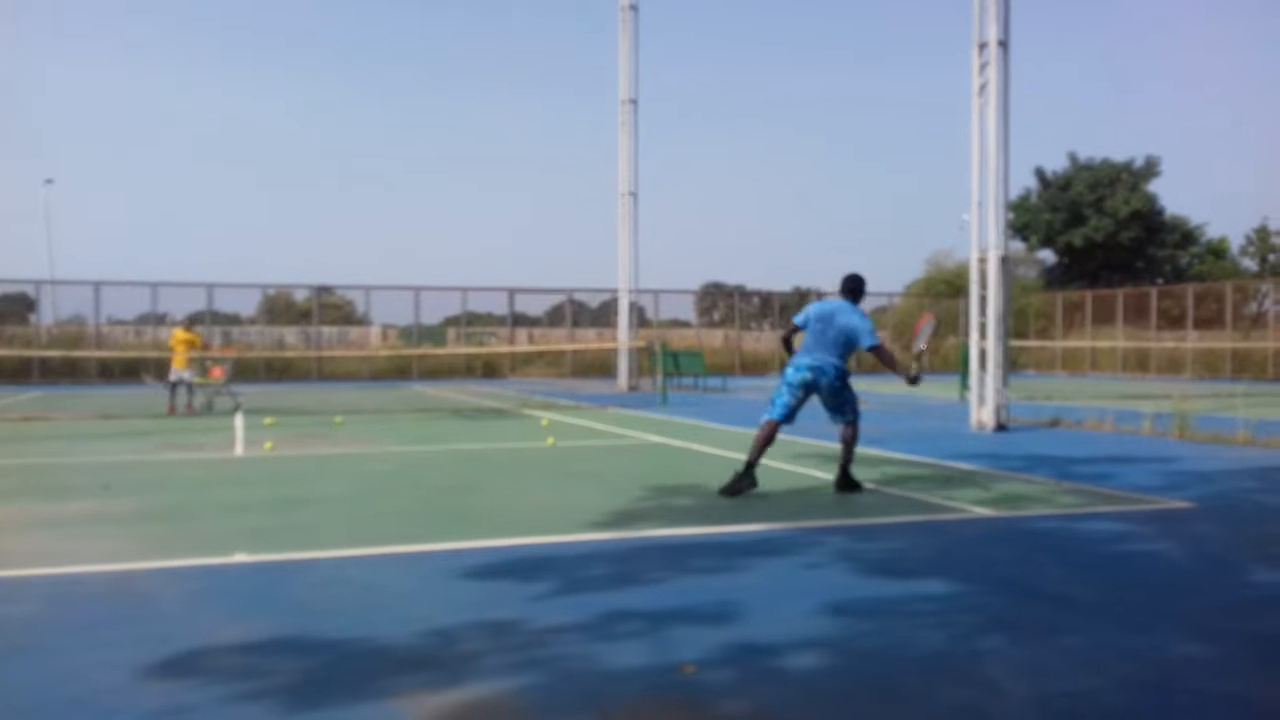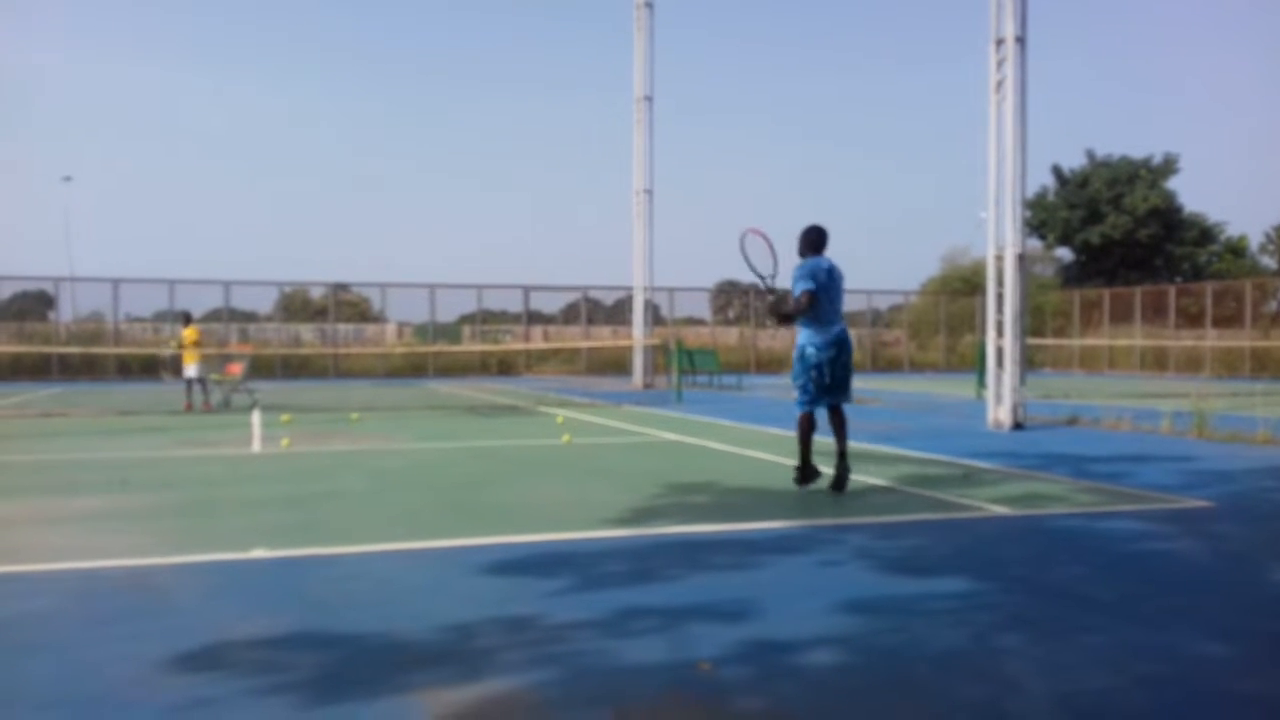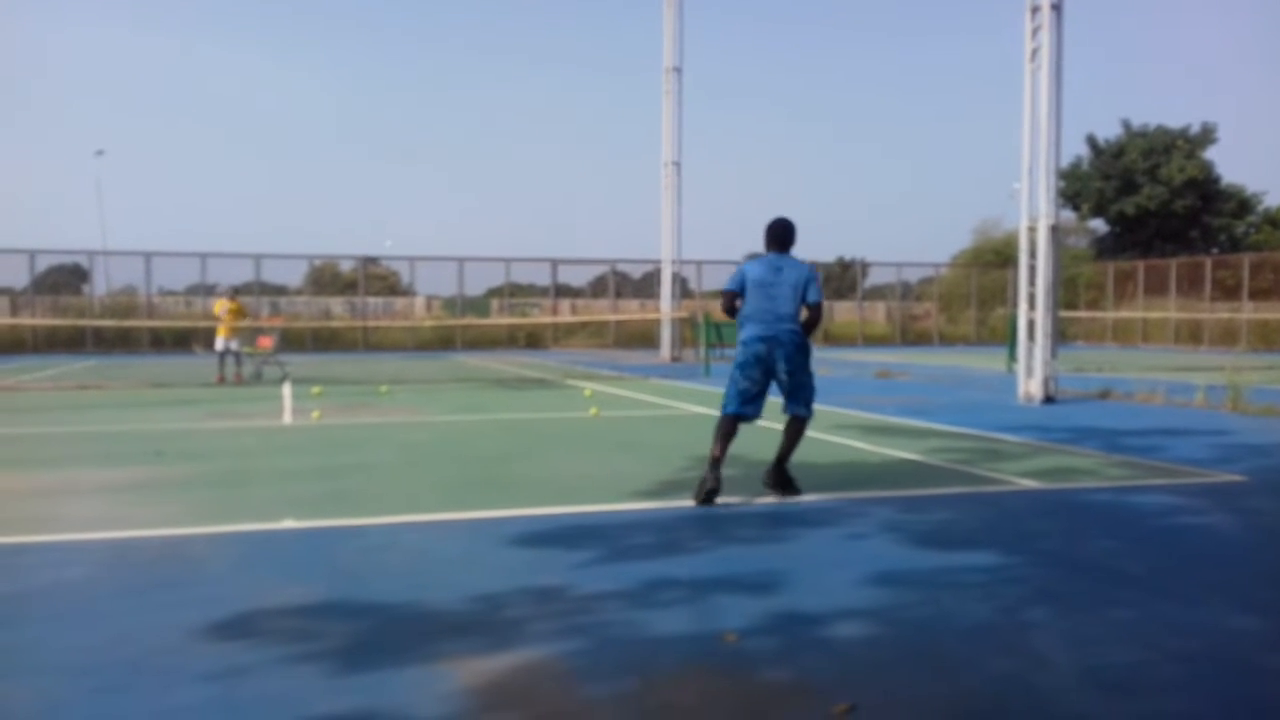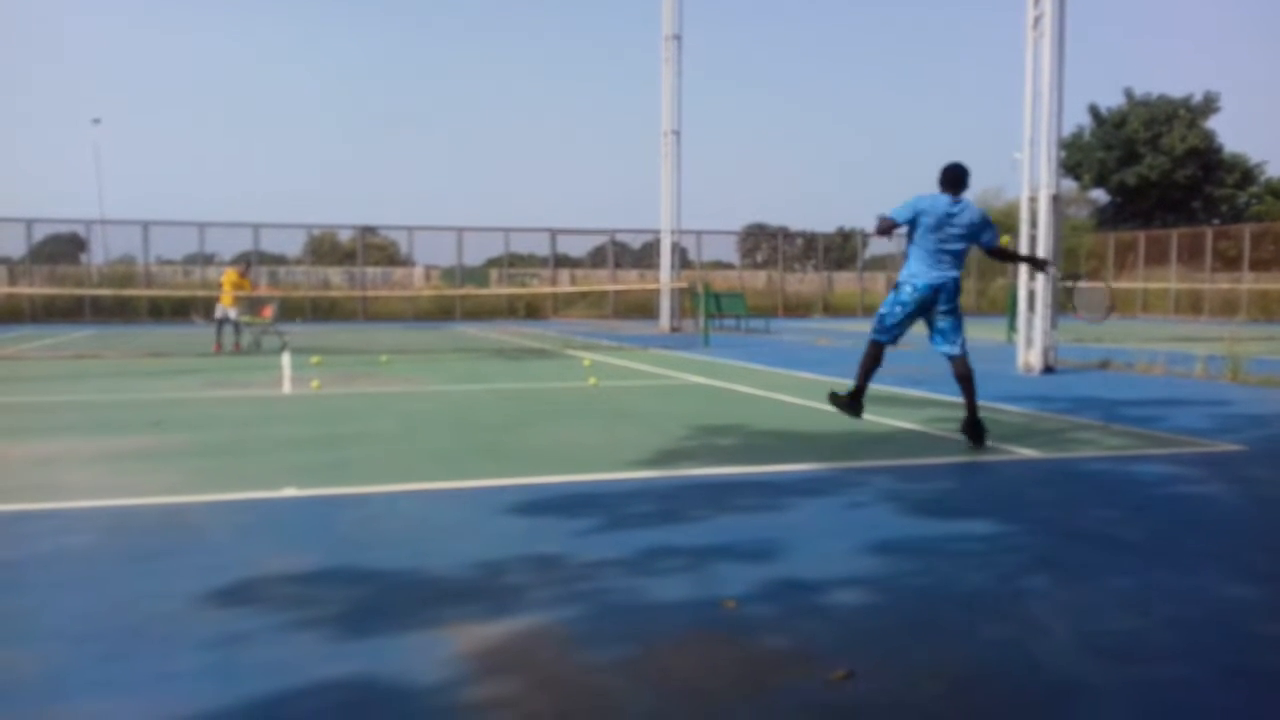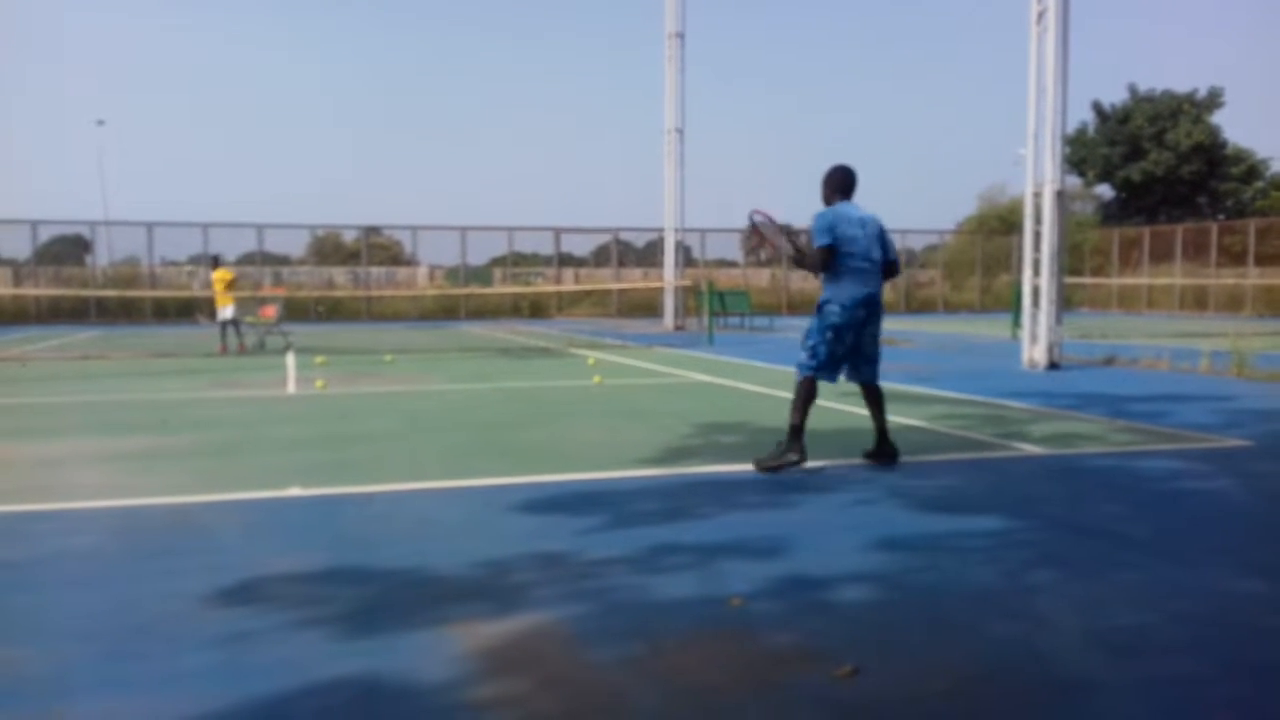
dt=1s
person 1, frame 1
left shoulder: (818, 307)
right shoulder: (861, 320)
left elbow: (788, 334)
right elbow: (877, 350)
left wrist: (791, 355)
right wrist: (903, 372)
left hip: (799, 367)
right hip: (830, 372)
left knee: (772, 420)
right knee: (849, 420)
left ankle: (747, 473)
right ankle: (843, 476)
person 1, frame 2
left shoulder: (804, 269)
right shoulder: (834, 270)
left elbow: (805, 305)
left wrist: (785, 309)
right wrist: (791, 311)
left hip: (814, 345)
right hip: (840, 340)
left knee: (806, 408)
right knee: (835, 405)
left ankle: (806, 467)
right ankle: (842, 464)
person 1, frame 3
left shoulder: (748, 268)
right shoulder: (806, 271)
left elbow: (727, 305)
right elbow: (815, 316)
left hip: (752, 343)
right hip: (789, 342)
left knee: (734, 413)
right knee: (800, 411)
left ankle: (714, 473)
right ankle: (777, 469)
person 1, frame 4
left shoulder: (921, 203)
right shoulder: (975, 215)
left elbow: (883, 229)
right elbow: (996, 252)
left wrist: (882, 222)
right wrist: (1030, 260)
left hip: (911, 285)
right hip: (941, 289)
left knee: (878, 339)
right knee: (956, 354)
left ankle: (855, 396)
right ankle: (972, 419)
person 1, frame 5
left shoulder: (826, 218)
right shoulder: (872, 221)
left elbow: (822, 263)
right elbow: (892, 268)
left wrist: (804, 261)
left hip: (840, 305)
right hip: (871, 304)
left knee: (809, 373)
right knee: (865, 377)
left ankle: (793, 443)
right ankle: (883, 443)
